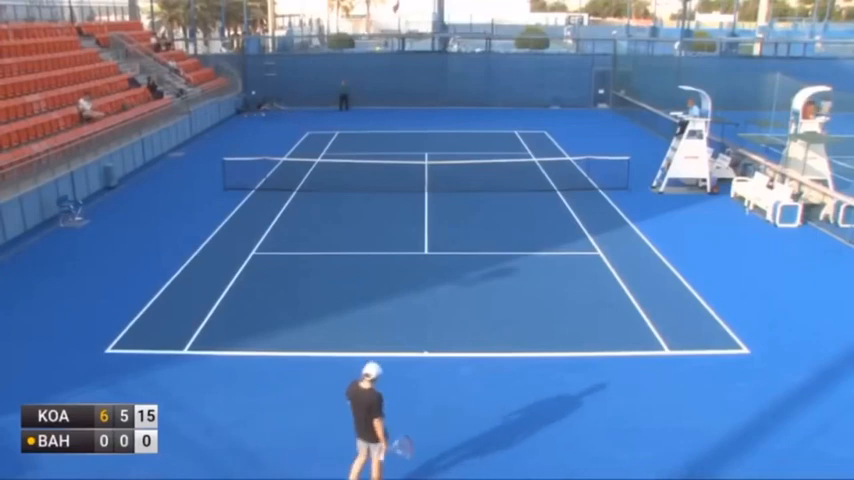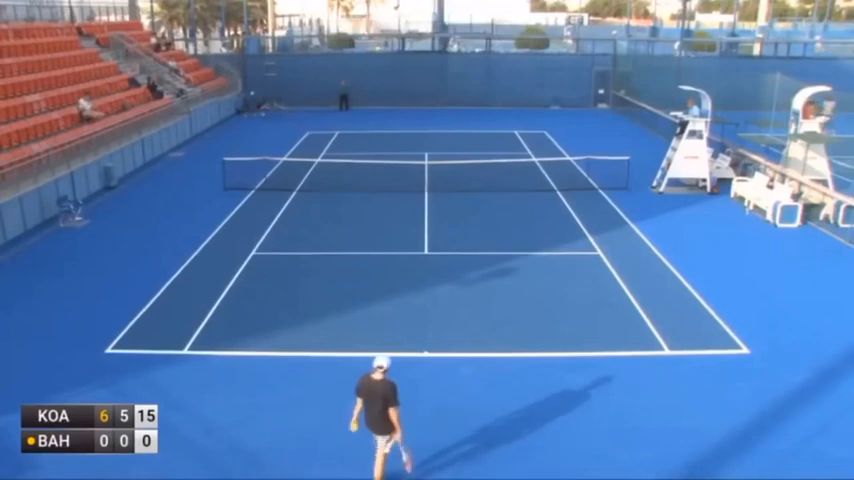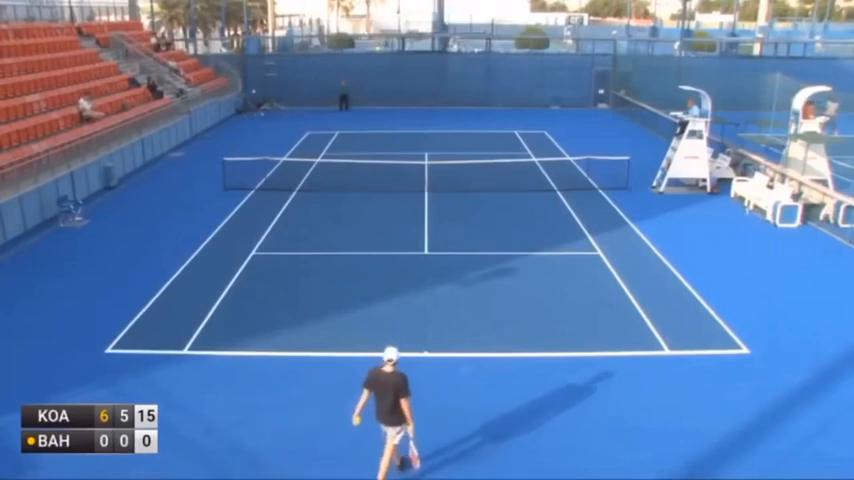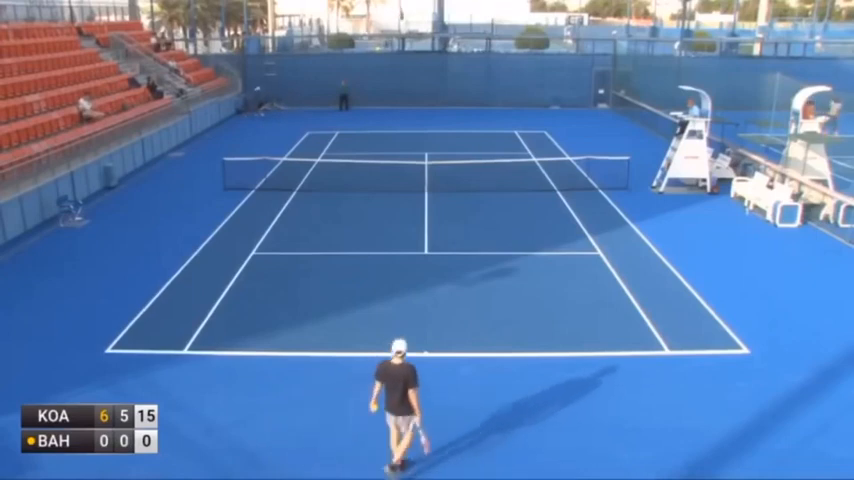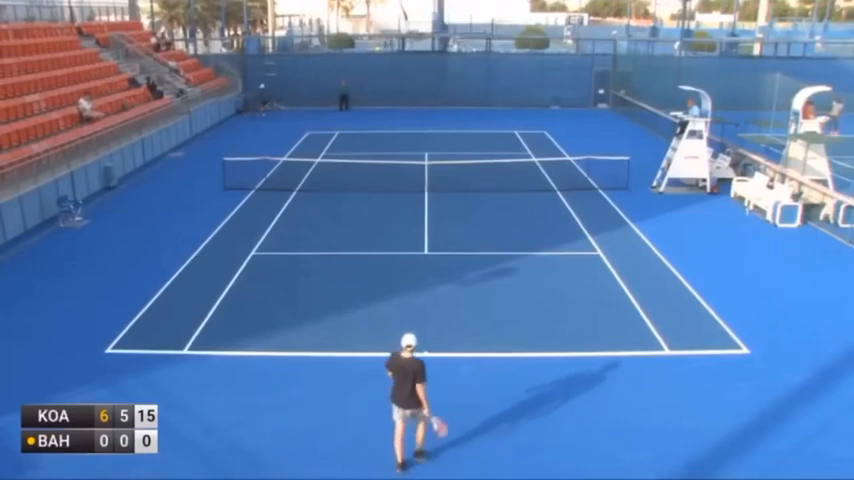
dt=0.2s
person 1, frame 1
left shoulder: (352, 387)
right shoulder: (375, 397)
right elbow: (377, 421)
right wrist: (383, 441)
left hip: (360, 431)
right hip: (374, 435)
left knee: (361, 458)
right knee: (377, 462)
person 1, frame 2
left shoulder: (364, 380)
right shoulder: (389, 386)
left elbow: (359, 401)
right elbow: (393, 411)
left wrist: (355, 418)
right wrist: (398, 430)
left hip: (370, 423)
right hip: (385, 427)
left knee: (380, 449)
right knee: (381, 456)
person 1, frame 3
left shoulder: (373, 373)
right shoulder: (401, 378)
left elbow: (366, 394)
right elbow: (405, 402)
left wrist: (357, 412)
right wrist: (411, 422)
left hip: (381, 416)
right hip: (396, 419)
left knee: (391, 441)
right knee: (389, 450)
left ankle: (398, 462)
person 1, frame 4
left shoulder: (383, 366)
right shoulder: (409, 369)
left elbow: (378, 385)
right elbow: (412, 393)
left wrist: (373, 400)
right wrist: (418, 412)
left hip: (390, 407)
right hip: (406, 410)
left knee: (394, 432)
right knee: (408, 437)
left ankle: (398, 462)
right ankle: (393, 464)
person 1, frame 5
left shoulder: (393, 358)
right shoulder: (418, 364)
right elbow: (420, 387)
right wrist: (426, 406)
left hip: (397, 400)
right hip: (414, 403)
left knee: (399, 430)
right knee: (423, 422)
left ankle: (400, 462)
right ankle: (418, 451)
